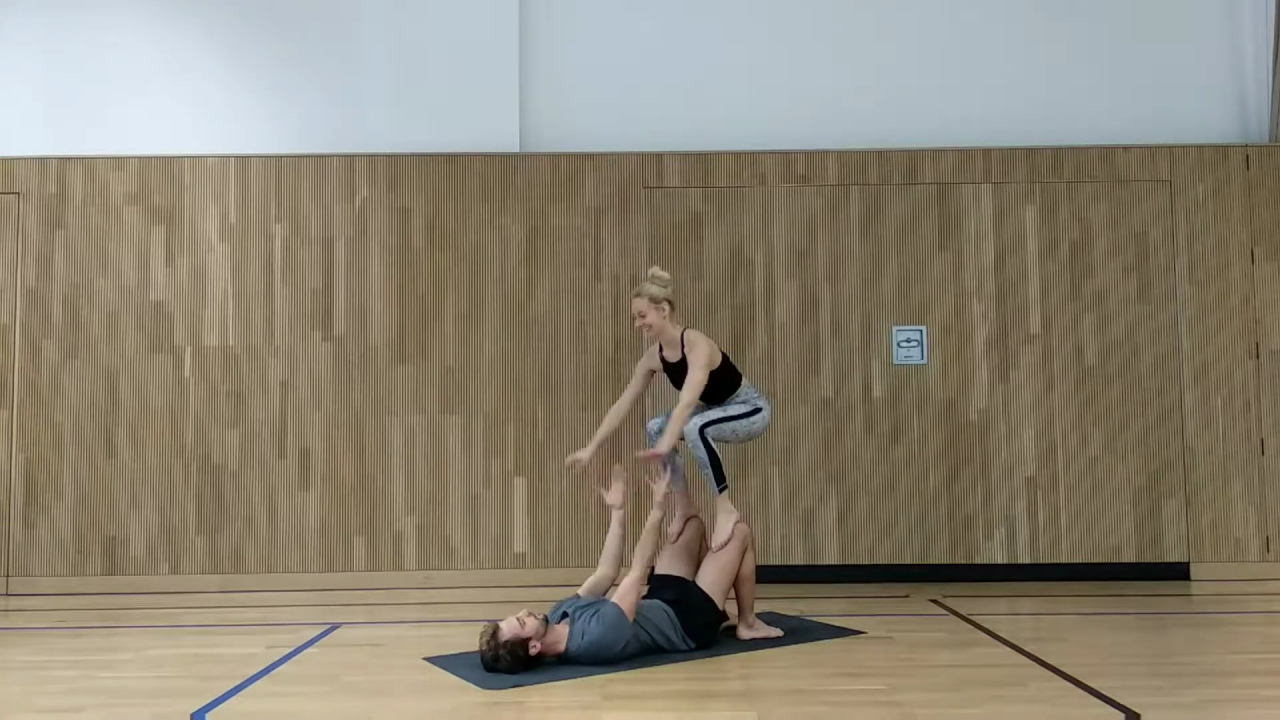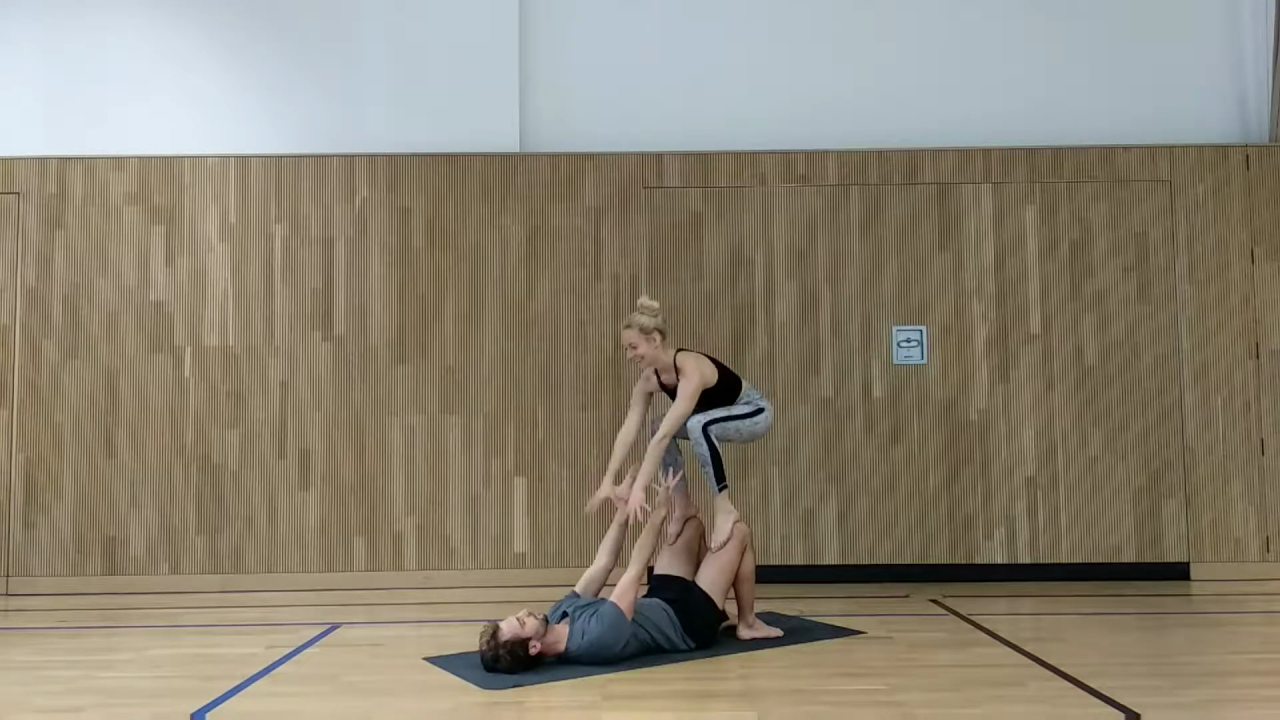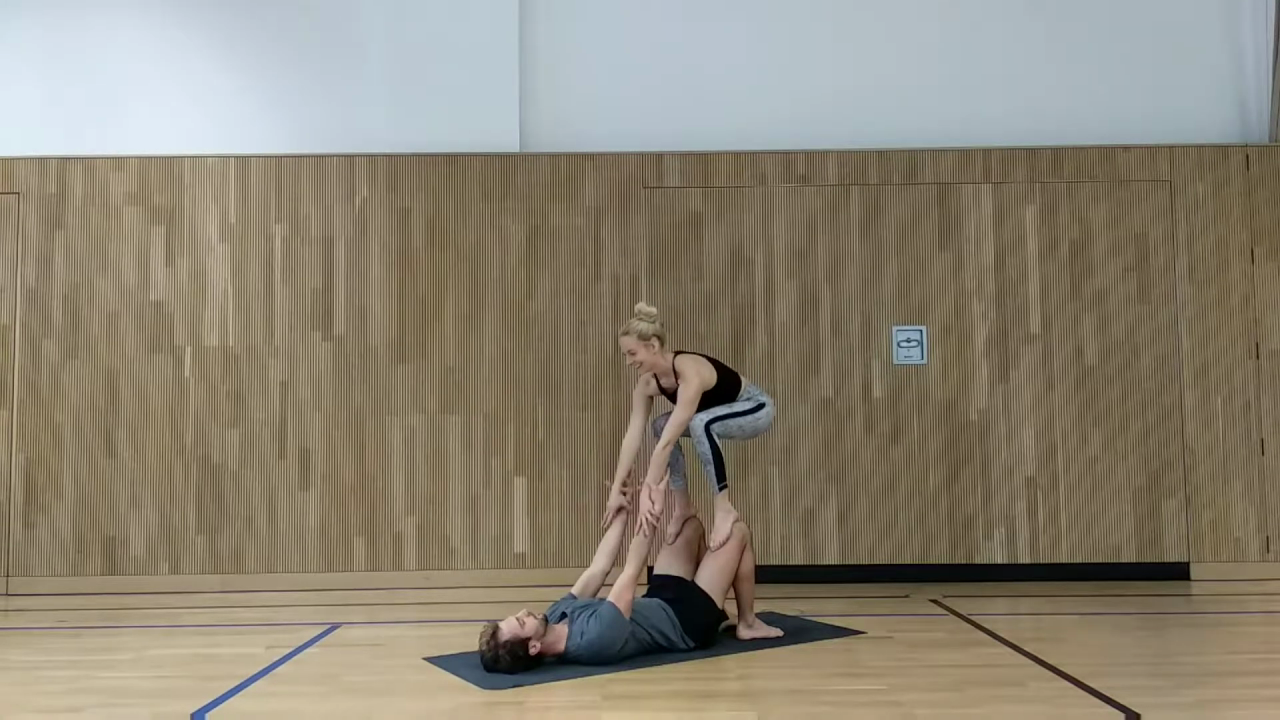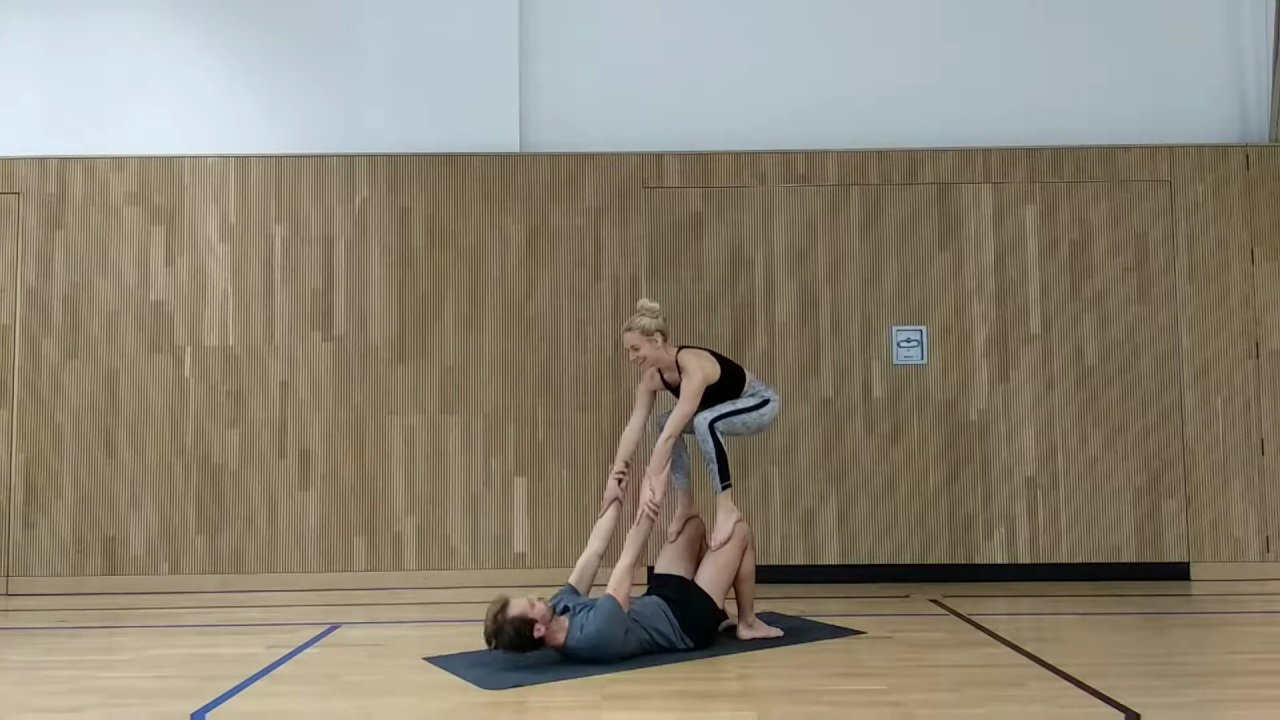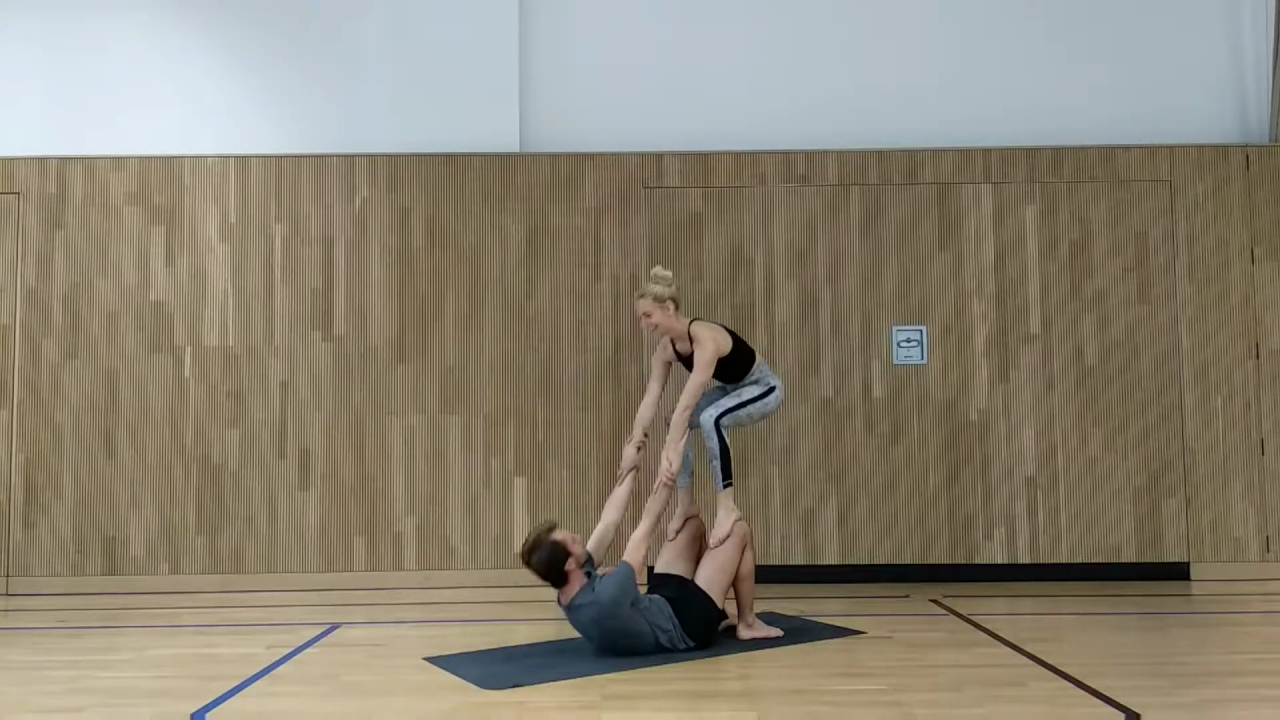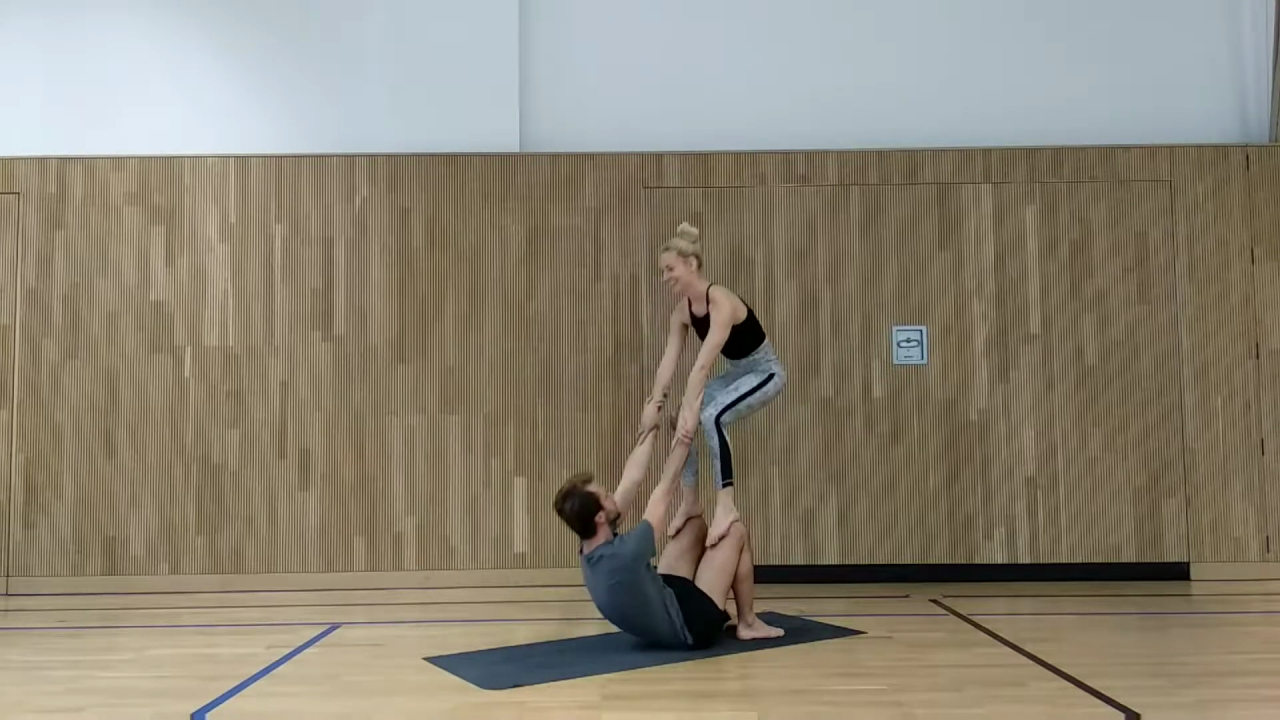
dt=0.4s
person 1, frame 1
left shoulder: (558, 617)
right shoulder: (597, 639)
left elbow: (606, 572)
right elbow: (638, 574)
left wrist: (617, 512)
right wrist: (657, 509)
left hip: (661, 605)
right hip: (689, 623)
left knee: (694, 524)
right knee: (740, 533)
left ankle: (719, 613)
right ankle: (748, 624)
person 1, frame 2
left shoulder: (558, 617)
right shoulder: (597, 638)
left elbow: (600, 566)
right elbow: (634, 572)
left wrist: (623, 509)
right wrist: (659, 512)
left hip: (660, 604)
right hip: (689, 623)
left knee: (692, 524)
right knee: (739, 532)
left ankle: (719, 612)
right ankle: (748, 624)
person 1, frame 3
left shoulder: (557, 617)
right shoulder: (595, 640)
left elbow: (599, 567)
right elbow: (631, 572)
left wrist: (622, 511)
right wrist: (650, 514)
left hip: (660, 604)
right hip: (688, 623)
left knee: (692, 525)
right knee: (738, 531)
left ankle: (717, 612)
right ankle: (748, 623)
person 1, frame 4
left shoulder: (559, 609)
right shoulder: (593, 635)
left elbow: (593, 553)
right elbow: (627, 563)
left wrist: (614, 501)
right wrist: (650, 505)
left hip: (657, 605)
right hip: (686, 626)
left knee: (694, 525)
right knee: (739, 532)
left ankle: (717, 615)
right ankle: (748, 624)
person 1, frame 5
left shoulder: (573, 587)
right shoulder: (605, 600)
left elbow: (609, 523)
right elbow: (643, 534)
left wrist: (631, 469)
right wrist: (666, 481)
left hip: (661, 606)
right hip: (687, 630)
left knee: (693, 524)
right knee: (739, 532)
left ankle: (718, 615)
right ankle: (748, 624)
person 1, frame 6
left shoulder: (592, 551)
right shoulder: (623, 555)
left elbow: (631, 481)
right elbow: (662, 493)
left wrist: (649, 430)
right wrist: (683, 440)
left hip: (667, 601)
right hip: (687, 630)
left knee: (695, 524)
right knee: (736, 532)
left ankle: (720, 611)
right ankle: (748, 624)
person 2, frame 1
left shoulder: (697, 345)
right shoulder: (654, 357)
left elbow: (687, 403)
right elbow: (623, 403)
left wrist: (667, 443)
right wrist: (591, 447)
left hip: (752, 409)
right hip: (718, 409)
left knee: (695, 426)
right knee: (656, 427)
left ankle: (725, 508)
right ankle: (683, 505)
person 2, frame 2
left shoulder: (691, 370)
right shoulder: (648, 380)
left elbow: (663, 436)
right elbow: (628, 430)
left wrist: (638, 488)
right wrist: (607, 482)
left hip: (754, 411)
right hip: (722, 412)
left knee: (698, 425)
right knee: (660, 428)
left ankle: (724, 509)
right ankle: (683, 506)
person 2, frame 3
left shoulder: (690, 373)
right shoulder: (647, 383)
left elbow: (668, 442)
right elbow: (632, 436)
right wrist: (616, 489)
left hip: (755, 407)
right hip: (722, 410)
left knee: (701, 423)
right knee: (661, 426)
left ankle: (724, 509)
right ankle: (682, 507)
person 2, frame 4
left shoulder: (693, 367)
right shoulder: (652, 377)
left elbow: (669, 435)
right elbow: (633, 427)
left hip: (759, 402)
right hip: (727, 404)
left knee: (705, 422)
right knee: (666, 422)
left ankle: (727, 509)
right ankle: (685, 506)
person 2, frame 5
left shoulder: (704, 338)
right shoulder: (665, 348)
left elbow: (686, 404)
right elbow: (650, 399)
right wrist: (632, 446)
left hip: (763, 387)
right hip: (732, 388)
left knee: (710, 420)
right knee: (676, 425)
left ankle: (727, 508)
right ankle: (686, 504)
person 2, frame 6
left shoulder: (721, 302)
right shoulder: (682, 311)
left elbow: (703, 364)
right elbow: (669, 360)
left wrist: (689, 409)
right wrist: (653, 405)
left hip: (764, 372)
right hip: (734, 373)
left knee: (710, 418)
right knee: (685, 422)
left ankle: (726, 507)
right ankle: (690, 503)
